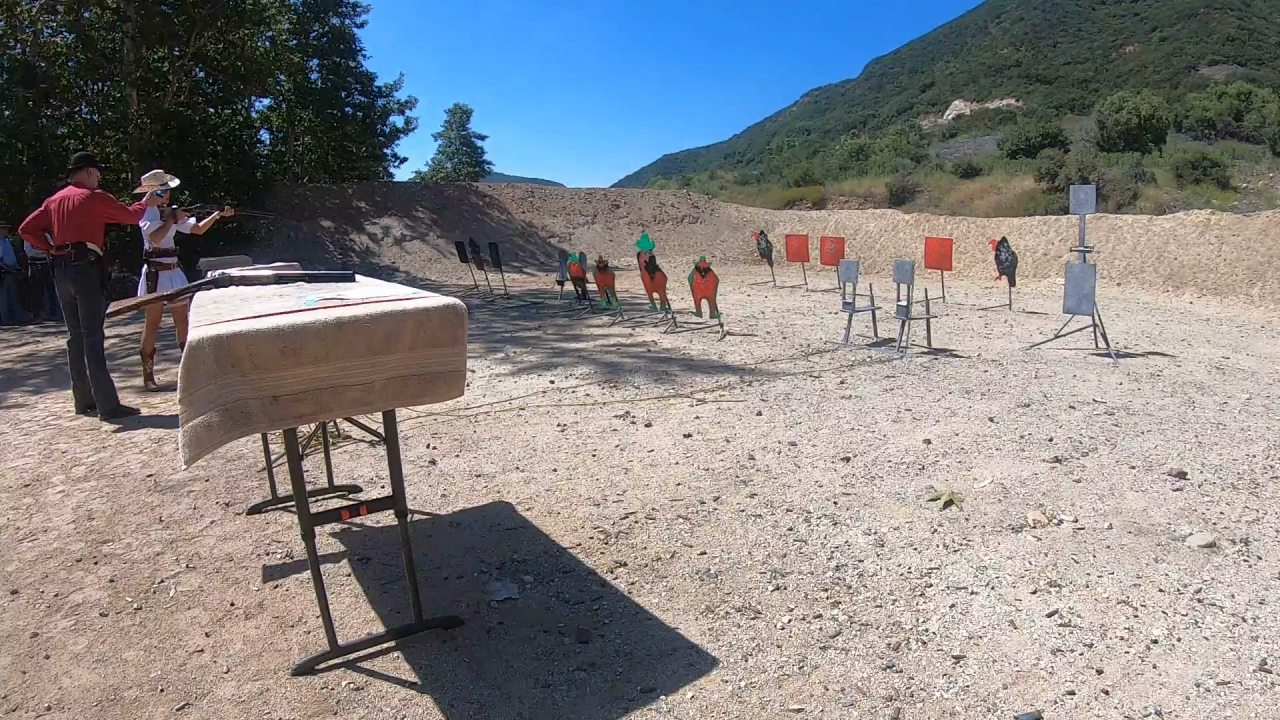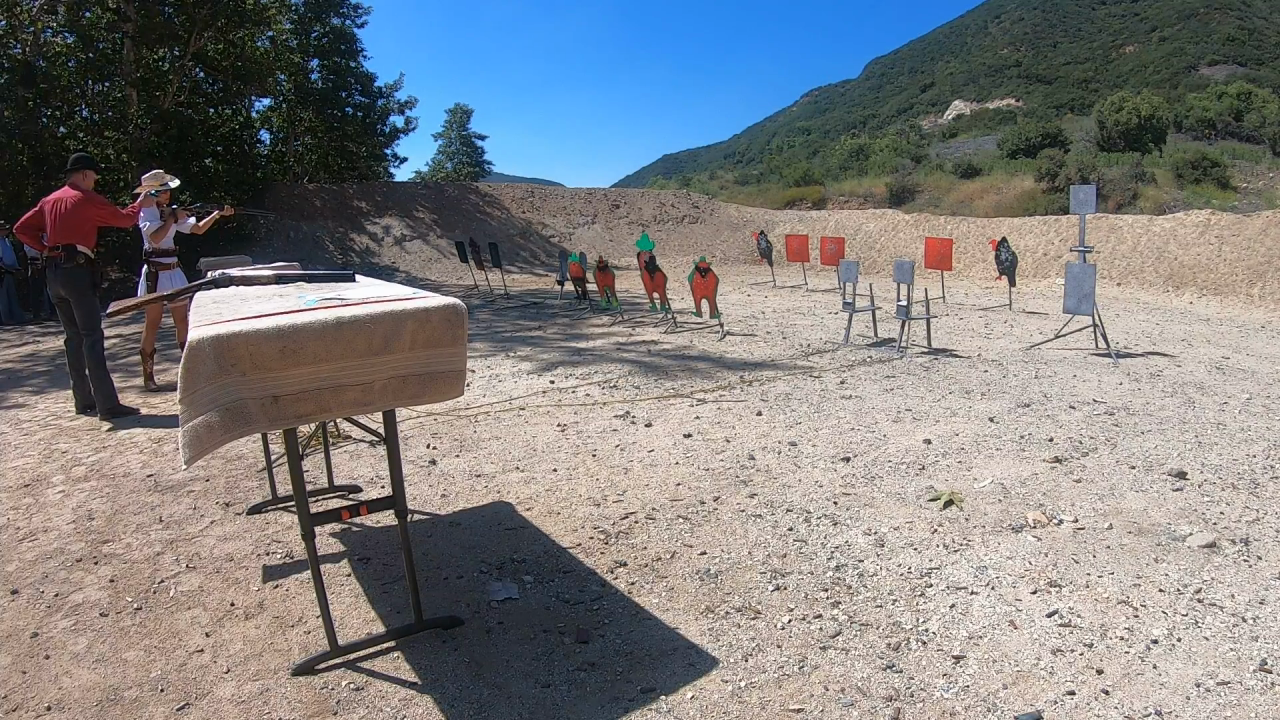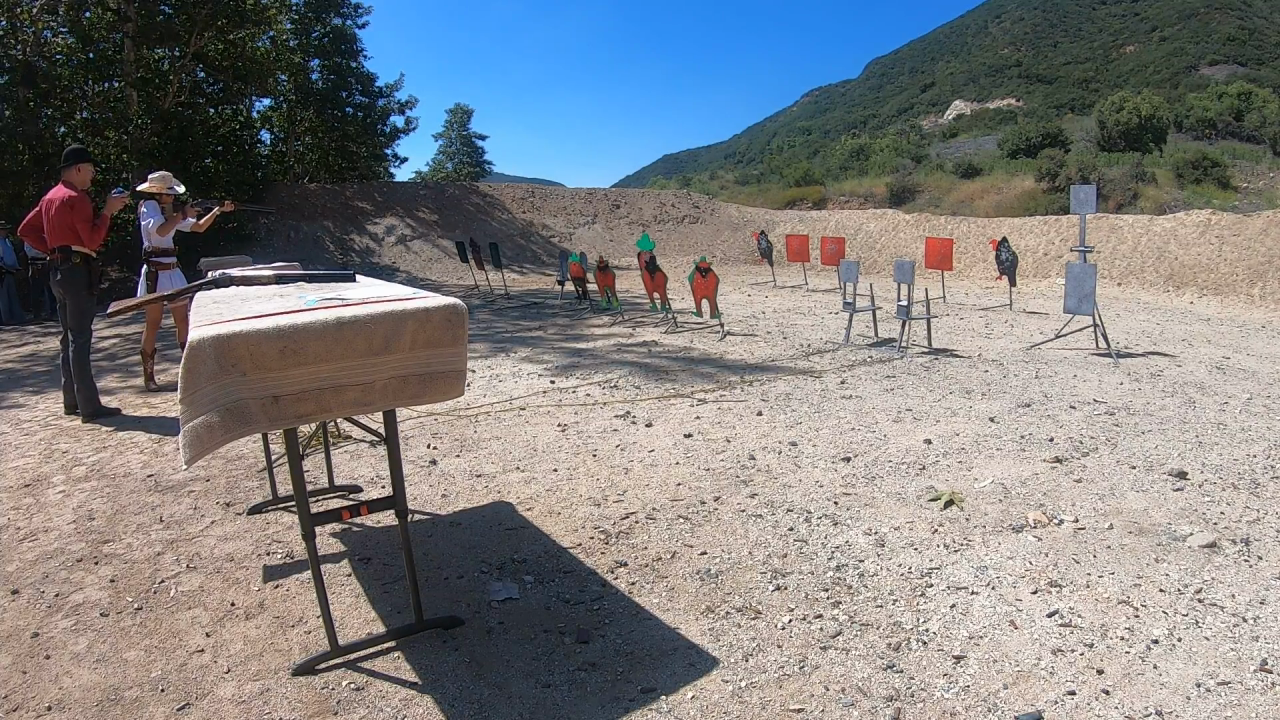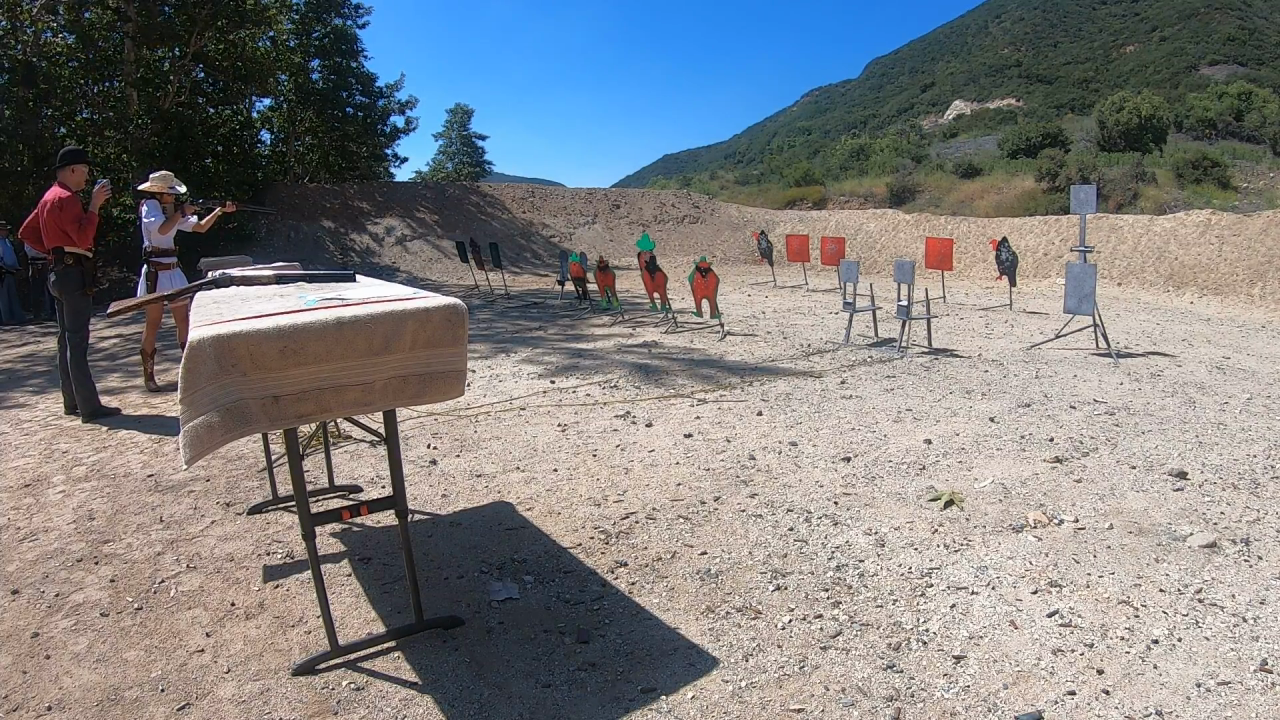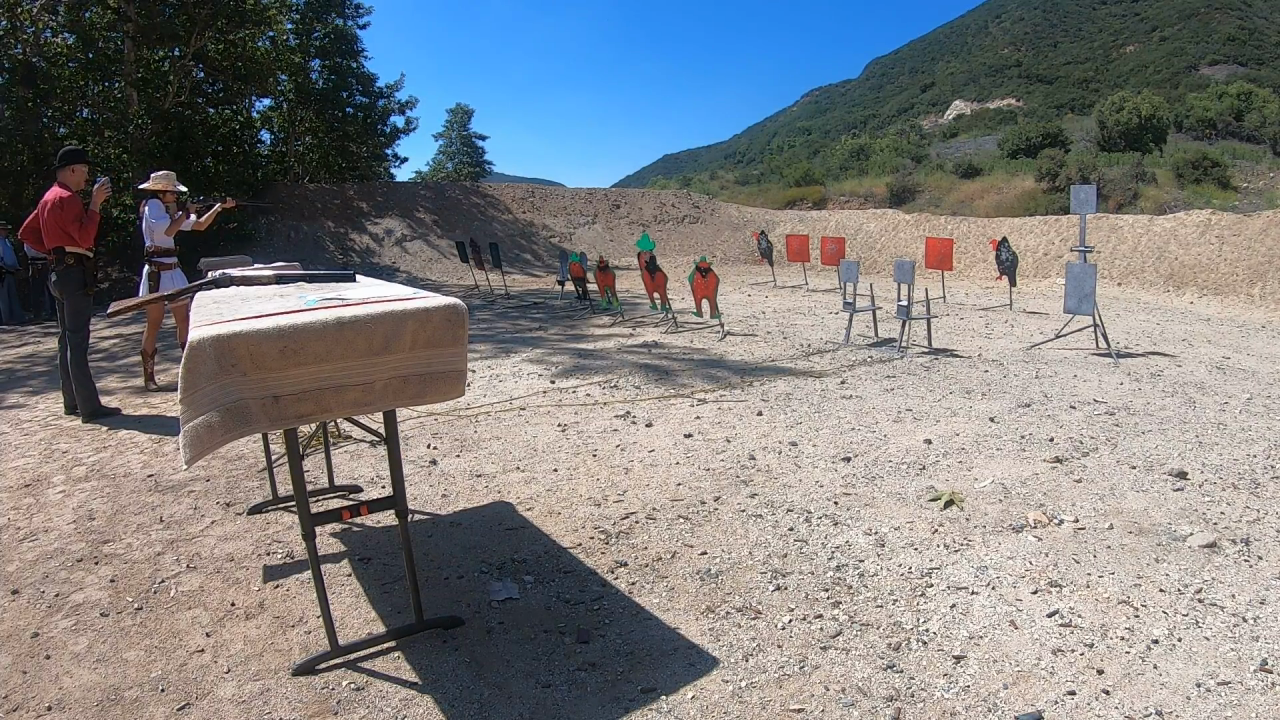
dt=1s
person 1, frame 1
left shoulder: (54, 200)
right shoulder: (94, 197)
left elbow: (26, 229)
right elbow: (130, 216)
left wrist: (51, 248)
right wrist: (146, 203)
left hip: (61, 271)
right hip: (86, 269)
left knee: (76, 337)
right knee: (93, 337)
left ankle: (84, 401)
right ankle: (107, 405)
person 1, frame 2
left shoulder: (50, 201)
right shoulder: (88, 199)
left elbow: (21, 229)
right elbow: (124, 219)
left wrist: (46, 249)
right wrist: (141, 204)
left hip: (54, 272)
right hip: (77, 271)
left knee: (73, 337)
right knee: (92, 336)
left ankle: (84, 400)
right ankle: (107, 404)
person 1, frame 3
left shoulder: (50, 197)
right shoulder: (76, 198)
left elbow: (26, 230)
right elbow: (92, 240)
left wrist: (52, 249)
right wrist: (108, 210)
left hip: (59, 271)
right hip: (78, 271)
left knee: (69, 337)
right knee: (80, 339)
left ankle: (72, 400)
right ankle: (89, 407)
person 1, frame 4
left shoulder: (49, 198)
right shoulder: (67, 199)
left elbow: (27, 233)
right elbow: (83, 238)
left wrist: (52, 250)
right wrist: (95, 204)
left hip: (59, 272)
right hip: (74, 273)
left knee: (67, 339)
right knee: (77, 341)
left ankle: (72, 401)
right ankle: (90, 407)
person 1, frame 5
left shoulder: (49, 198)
right shoulder: (68, 199)
left elbow: (27, 233)
right elbow: (85, 237)
left wrist: (53, 250)
right wrist: (95, 203)
left hip: (59, 272)
right hip: (74, 273)
left knee: (67, 339)
right knee: (78, 342)
left ankle: (72, 401)
right ankle: (90, 407)
person 2, frame 1
left shoulder: (171, 211)
right shoulder: (147, 211)
left elbow: (198, 229)
right elbow: (156, 237)
left wrist: (217, 215)
right wrist: (173, 219)
left hip: (174, 271)
right hip: (155, 273)
left knee: (183, 321)
right knee: (152, 325)
right ankle: (148, 376)
person 2, frame 2
left shoulder: (170, 210)
right shoulder: (147, 209)
left elbow: (198, 229)
right elbow: (156, 237)
left wrist: (217, 214)
right wrist: (173, 218)
left hip: (174, 271)
right hip: (155, 272)
left knee: (183, 321)
right knee: (153, 325)
right ankle: (148, 376)
person 2, frame 3
left shoulder: (170, 211)
right shoulder: (148, 206)
left elbow: (199, 227)
right elbow: (161, 230)
left wrist: (218, 210)
right wrist: (182, 214)
left hip: (173, 271)
right hip: (155, 272)
left knee: (183, 321)
right knee: (153, 325)
right ankle: (148, 376)
person 2, frame 4
left shoulder: (171, 211)
right shoulder: (149, 206)
left elbow: (201, 227)
right elbow: (162, 229)
left wrist: (219, 210)
right wrist: (181, 212)
left hip: (174, 271)
right hip: (155, 272)
left knee: (184, 320)
right knee: (153, 324)
right ankle: (148, 376)
person 2, frame 5
left shoulder: (169, 211)
right shoulder: (152, 206)
left elbow: (200, 225)
right elbow: (169, 231)
left wrist: (219, 207)
right wrist: (185, 212)
left hip: (174, 271)
right hip: (157, 272)
left knee: (184, 320)
right knee: (154, 324)
right ankle: (148, 376)
